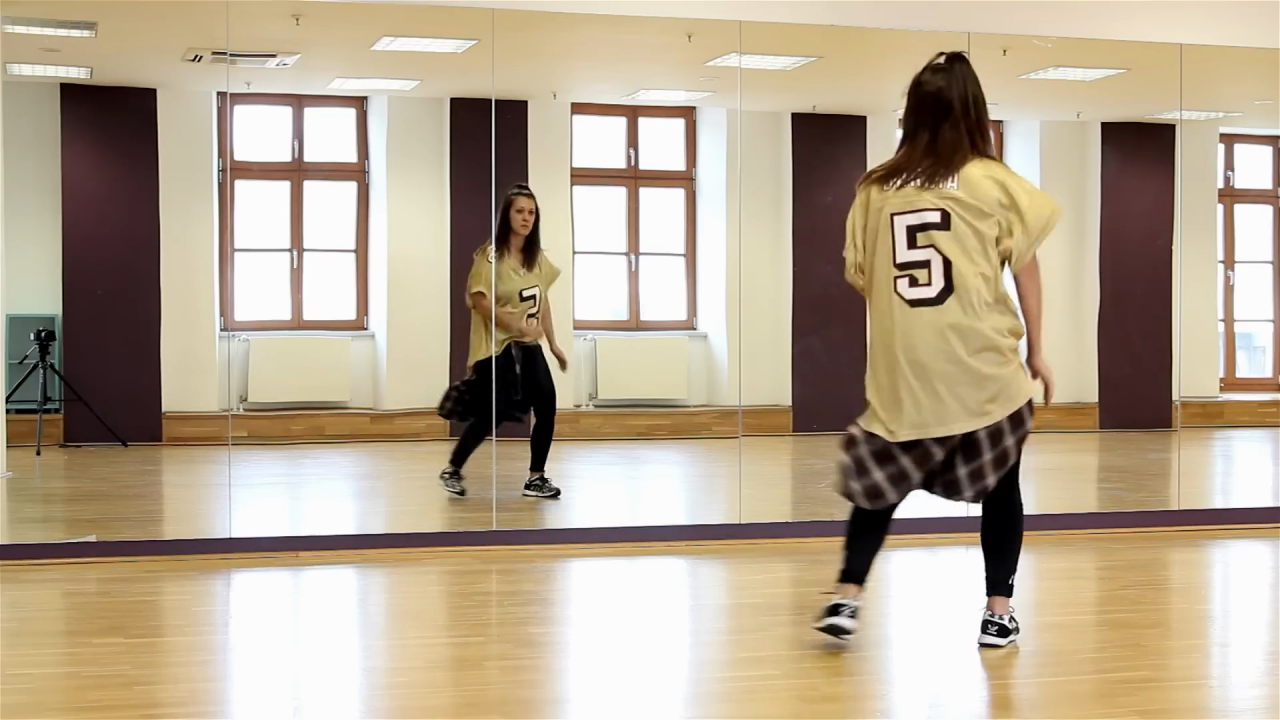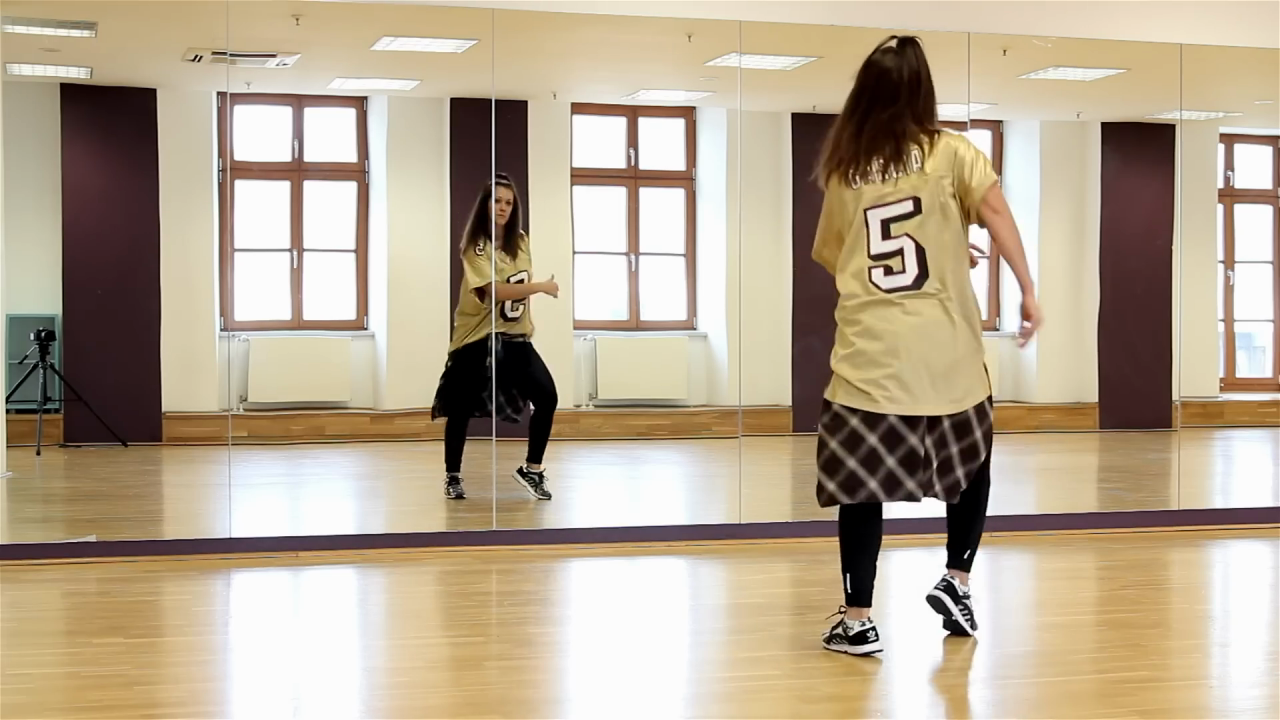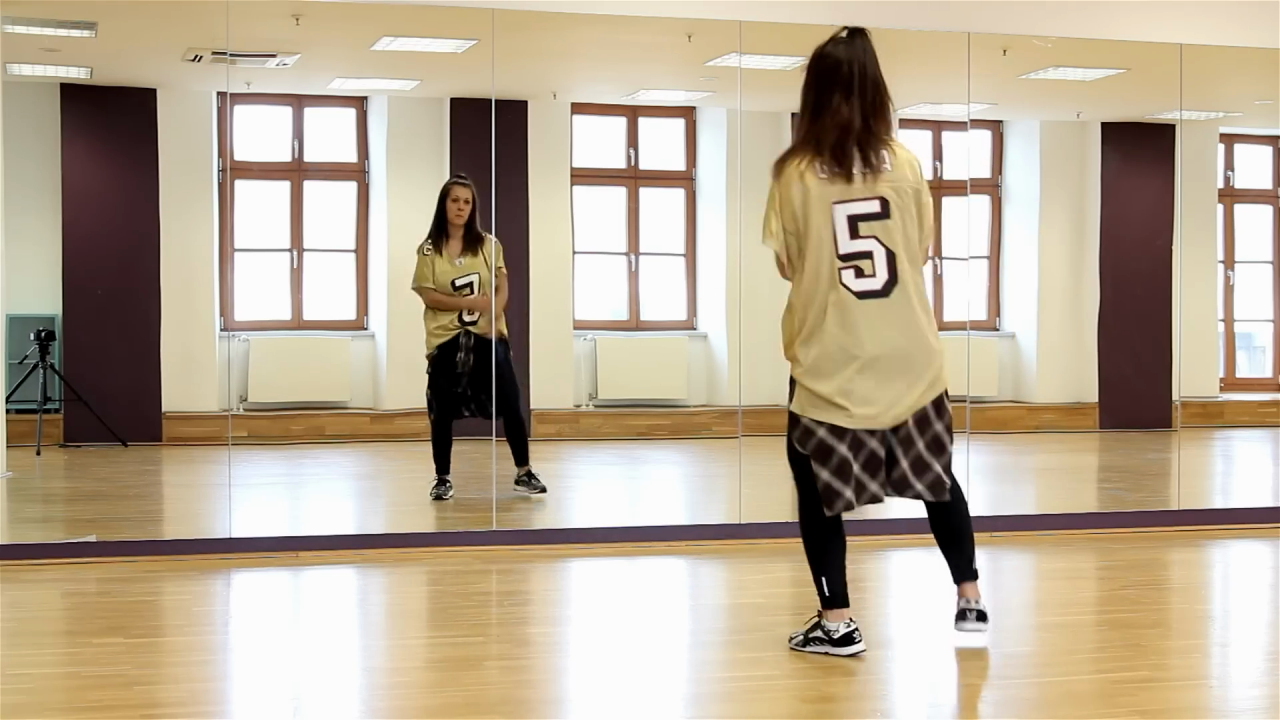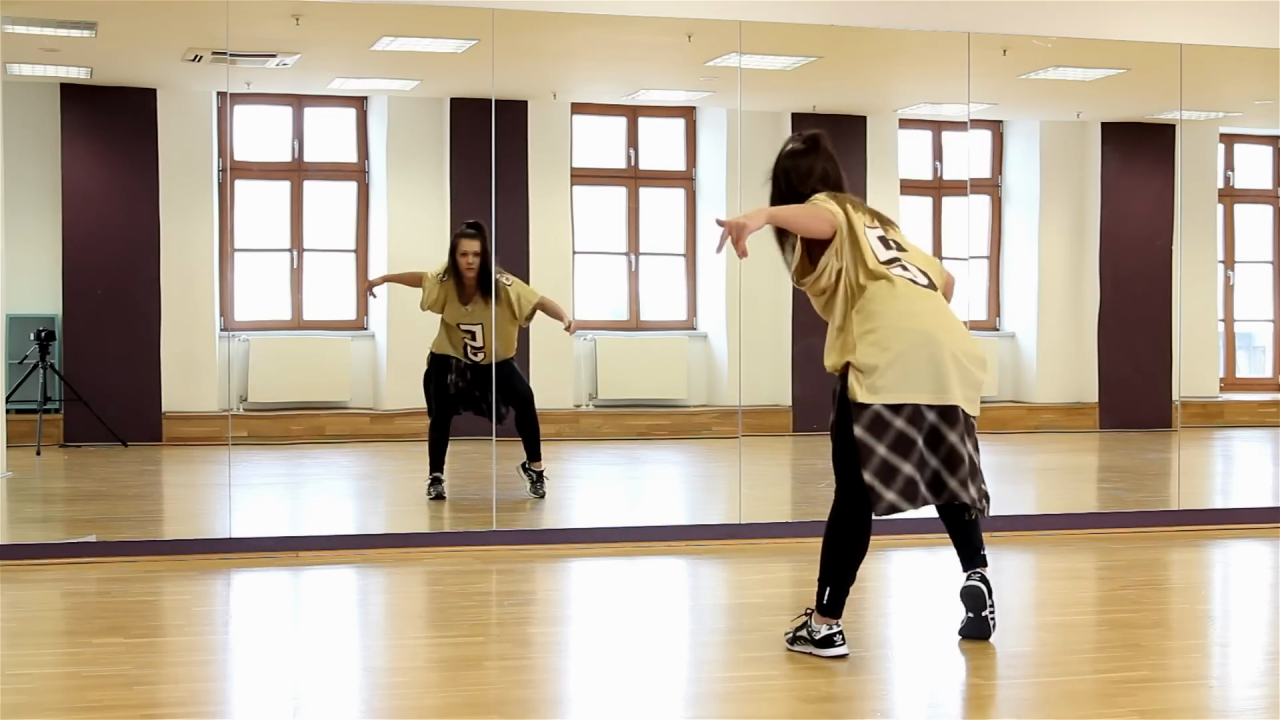
dt=1s
person 1, frame 1
left shoulder: (876, 186)
right shoulder: (994, 179)
left elbow: (860, 278)
right elbow: (1023, 266)
right wrist: (1037, 349)
left hip: (902, 369)
right hip: (981, 364)
left knee: (878, 487)
right knee: (1000, 486)
left ankle: (845, 598)
right ankle: (999, 612)
person 1, frame 2
left shoulder: (842, 171)
right shoulder: (951, 152)
left elbow: (829, 257)
right elbow: (993, 206)
right wrist: (1028, 290)
left hip: (868, 355)
right hip: (947, 354)
left knee: (859, 486)
right knee: (970, 468)
left ankle: (857, 619)
right ankle: (956, 579)
person 1, frame 3
left shoulder: (797, 170)
right shoulder: (903, 164)
left elbow: (790, 265)
left hip: (833, 364)
right hip: (908, 357)
left knee: (816, 486)
right knee: (934, 473)
left ankle: (837, 621)
right ankle: (970, 599)
person 1, frame 4
left shoulder: (829, 212)
right shoulder: (876, 221)
left elbow: (820, 225)
right elbow: (944, 280)
left wrist: (765, 214)
left hip: (890, 357)
right hip: (951, 355)
left knee: (856, 492)
right knee: (952, 477)
left ankle: (824, 624)
right ankle: (977, 577)
person 2, frame 1
left shoulder: (536, 256)
right shoulder: (490, 255)
right elbow: (480, 301)
left wrist: (554, 344)
right wrist: (519, 327)
left hip: (527, 348)
right hip: (495, 348)
left knee: (546, 408)
right knee: (488, 416)
left ankle: (536, 477)
right ankle: (453, 470)
person 2, frame 2
left shoulder: (519, 241)
right shoulder: (475, 247)
right elbow: (497, 291)
left wrist: (529, 319)
right wrist: (542, 288)
left hip: (516, 338)
right hip: (477, 340)
left knee: (547, 396)
right knee: (460, 409)
left ankle: (532, 469)
right ankle: (453, 477)
person 2, frame 3
left shoulder: (487, 243)
right shoulder: (429, 250)
left elbow: (502, 286)
right elbow: (427, 295)
left wrist: (494, 311)
right wrist: (469, 302)
left hip: (489, 337)
right hip: (448, 341)
left knee: (510, 404)
right knee: (442, 411)
left ankle: (524, 473)
right ankle: (443, 479)
person 2, frame 4
left shoulder: (502, 284)
right shoulder: (446, 279)
left elbow: (540, 302)
right elbow: (421, 279)
left wrist: (564, 317)
right wrist: (383, 279)
left hip: (496, 358)
right hip: (450, 356)
left knee: (524, 400)
right knee: (442, 412)
left ankle: (534, 468)
right ankle: (436, 477)
